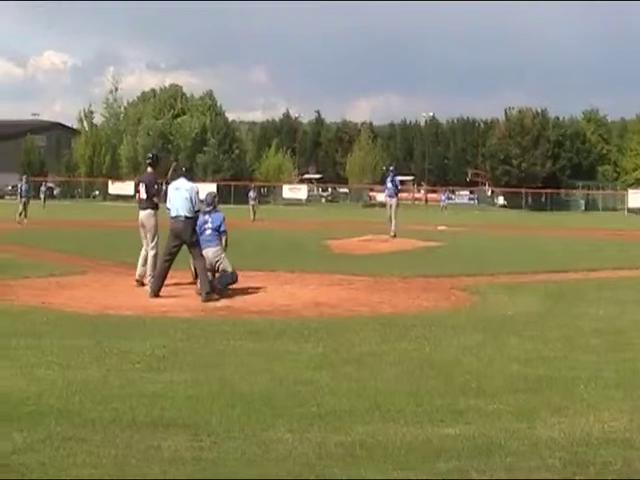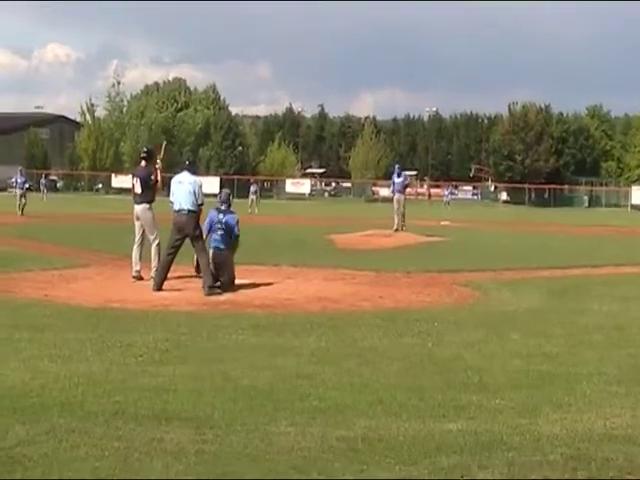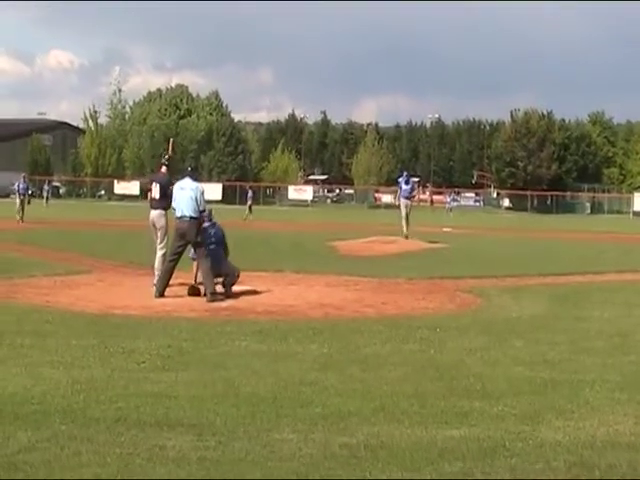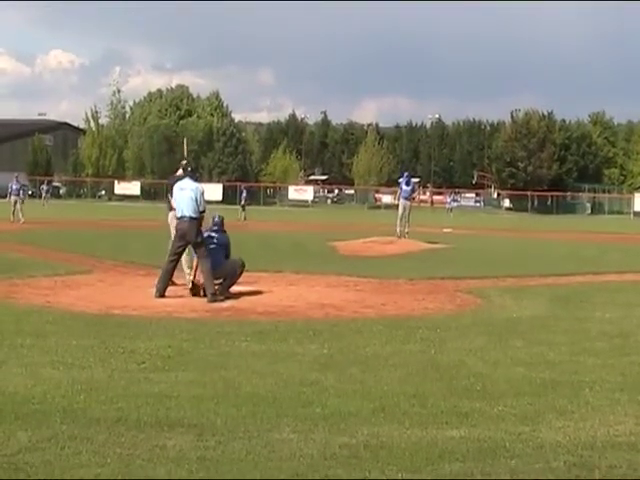
dt=0.7s
person 1, frame 1
left shoulder: (171, 186)
right shoulder: (192, 187)
left elbow: (169, 207)
right elbow: (196, 210)
left wrist: (174, 218)
right wrist: (193, 224)
left hip: (174, 224)
right hip: (187, 224)
left knee: (167, 258)
right knee: (198, 258)
left ankle: (154, 290)
right ankle: (206, 292)
person 1, frame 2
left shoulder: (174, 179)
right shoulder: (195, 180)
left elbow: (172, 201)
right elbow: (200, 204)
left wrist: (177, 211)
left hip: (177, 217)
right hip: (191, 217)
left knee: (170, 251)
right knee: (201, 252)
left ankle: (157, 283)
right ankle: (208, 286)
person 1, frame 3
left shoulder: (176, 186)
right shoulder: (197, 187)
left elbow: (174, 206)
right elbow: (202, 210)
left wrist: (180, 217)
right wrist: (199, 223)
left hip: (179, 224)
right hip: (192, 224)
left knee: (172, 257)
right knee: (202, 258)
left ankle: (159, 290)
right ankle: (210, 293)
person 1, frame 4
left shoulder: (176, 186)
right shoulder: (197, 187)
left elbow: (174, 207)
right elbow: (202, 211)
left wrist: (181, 217)
right wrist: (198, 225)
left hip: (180, 224)
right hip: (193, 224)
left knee: (172, 258)
right knee: (203, 258)
left ankle: (159, 290)
right ankle: (211, 293)
person 2, frame 1
left shoulder: (141, 178)
right shoulder: (153, 178)
left elbow: (137, 197)
right elbow: (156, 199)
right wrist: (162, 192)
left hip: (141, 213)
right hip: (150, 213)
left knee: (145, 246)
right knee: (152, 247)
left ankle: (139, 276)
right ankle: (150, 280)
person 2, frame 2
left shoulder: (135, 172)
right shoulder: (149, 171)
left elbow: (134, 190)
right elbow: (158, 185)
right wrist: (158, 170)
left hip: (136, 207)
right hip: (145, 207)
left knee: (138, 241)
right knee: (154, 240)
left ankle: (136, 272)
right ankle: (155, 272)
person 2, frame 3
left shoulder: (153, 177)
right shoulder: (167, 179)
left elbow: (149, 197)
right elbow: (171, 199)
left hip: (152, 213)
right hip: (161, 213)
left knee: (158, 246)
right knee: (161, 248)
left ankle: (159, 275)
right ankle: (157, 279)
person 2, frame 4
left shoulder: (173, 179)
right shoulder: (177, 180)
right elbow: (173, 201)
left hip: (173, 215)
right hip: (176, 215)
right ankle: (188, 276)
